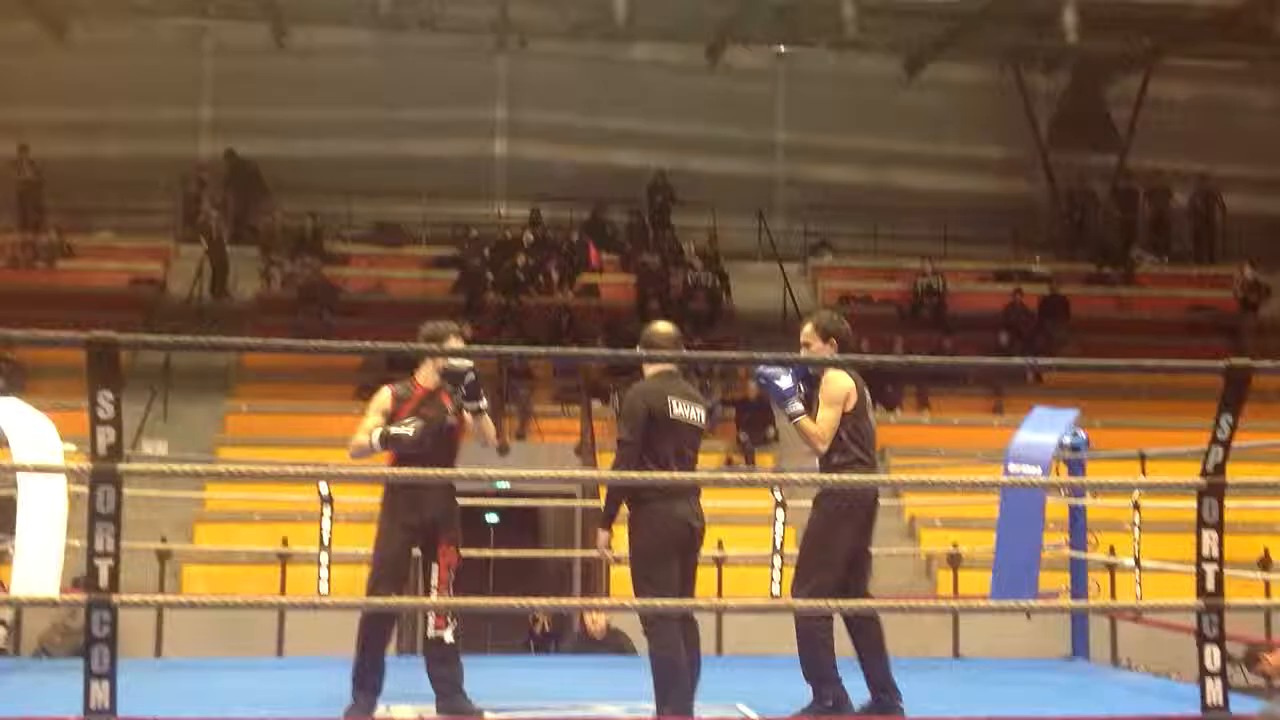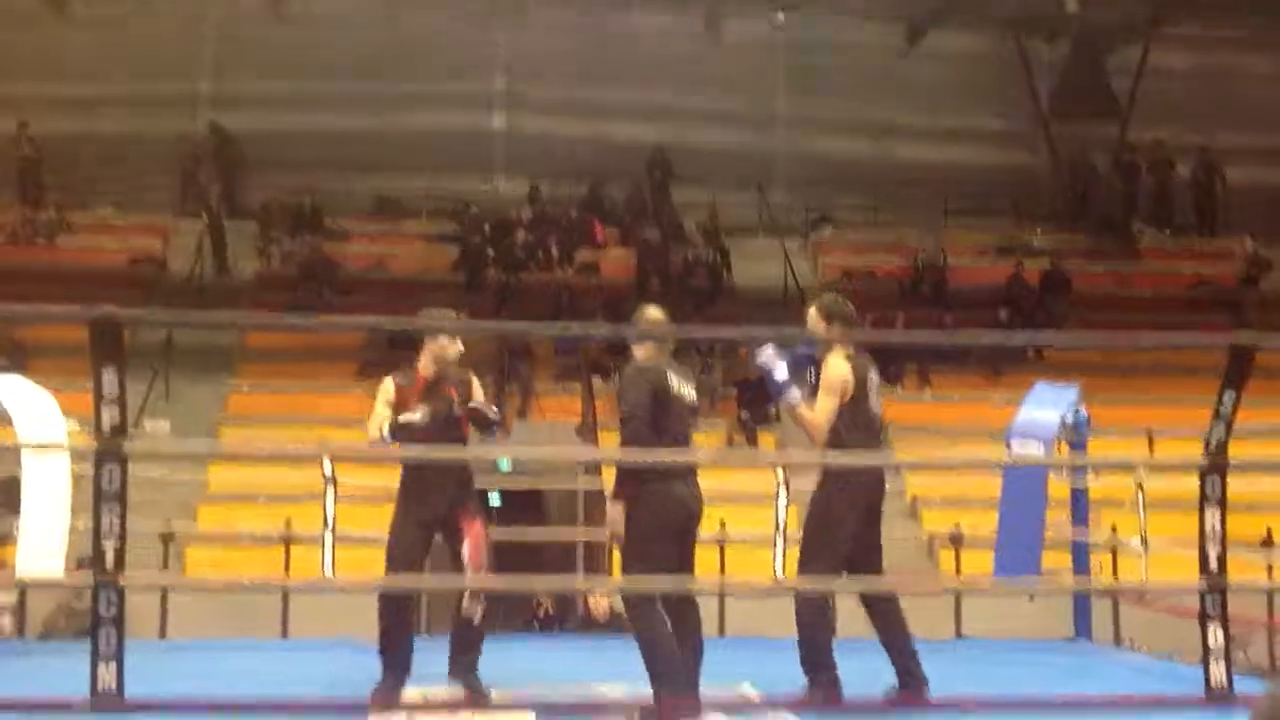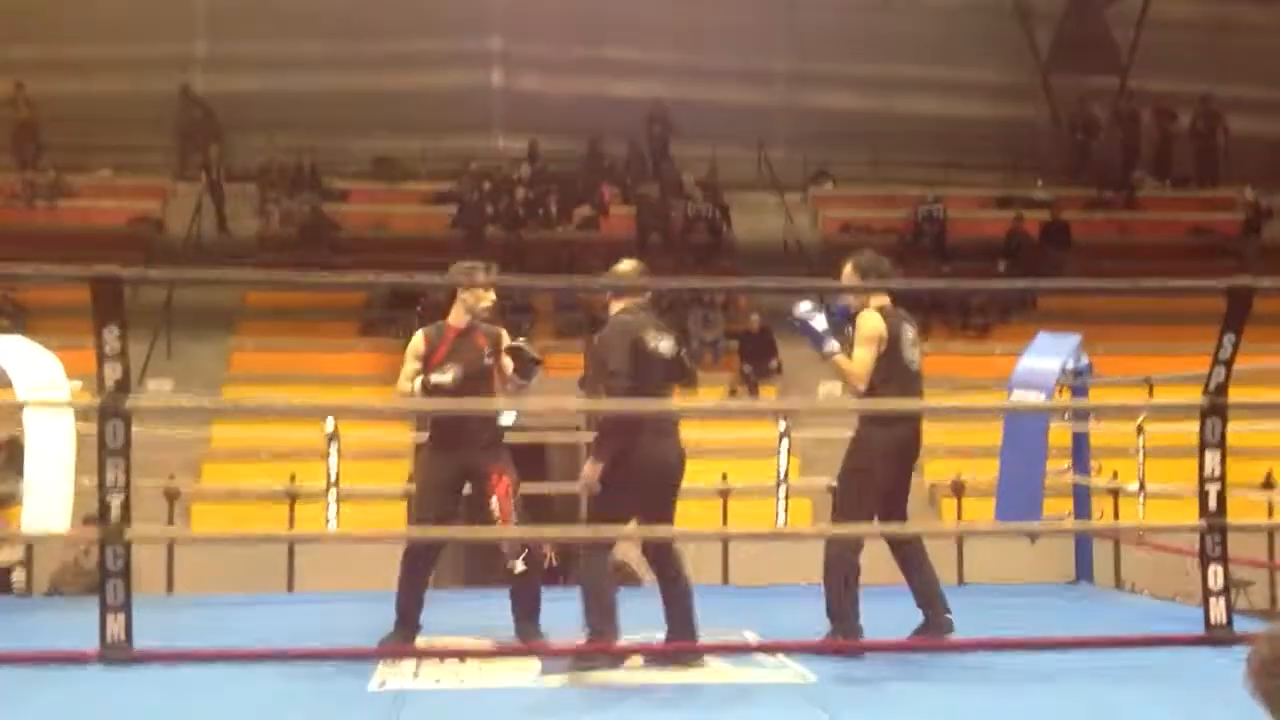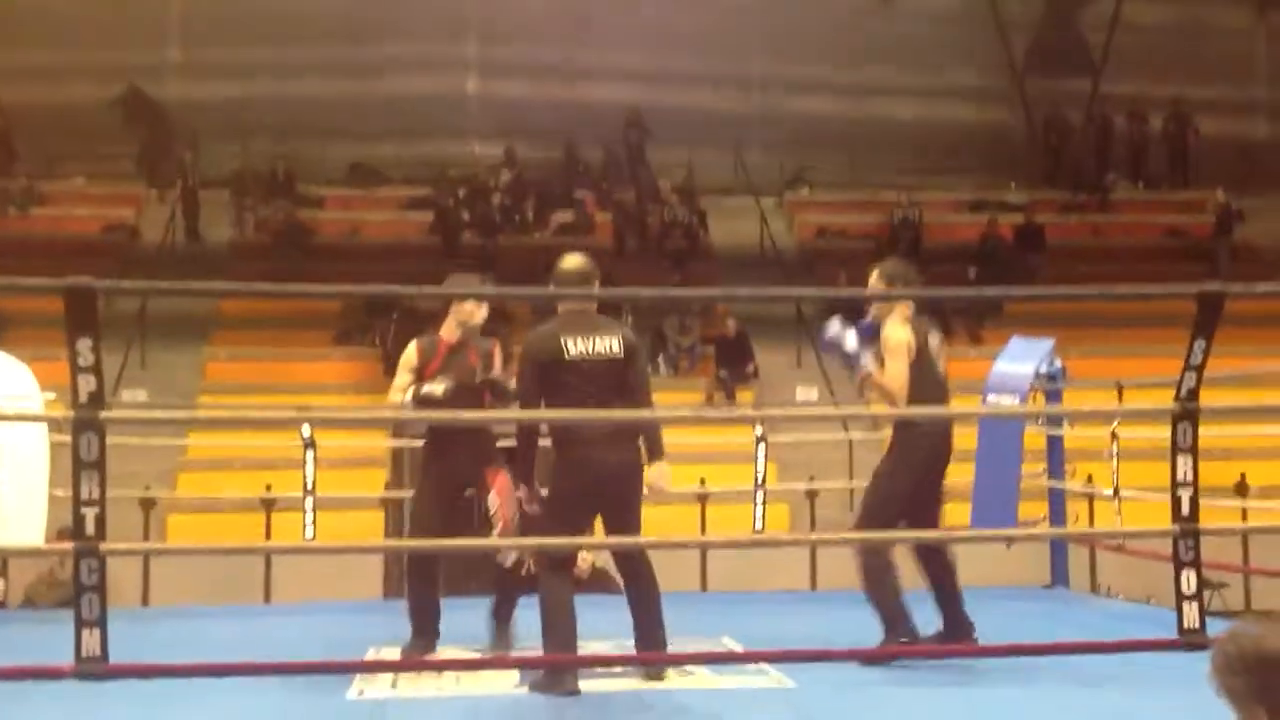
dt=0.3s
person 1, frame 1
left shoulder: (642, 394)
right shoulder: (697, 400)
left elbow: (626, 463)
left wrist: (606, 522)
left hip: (655, 513)
right hip: (690, 513)
left knee: (659, 616)
right knee: (681, 613)
person 1, frame 2
left shoulder: (640, 372)
right shoulder: (682, 378)
left elbow: (635, 437)
left wrist: (619, 496)
left hip: (655, 494)
right hip: (687, 493)
left knee: (640, 597)
right knee: (679, 595)
person 1, frame 3
left shoulder: (617, 330)
right shoulder: (663, 332)
left elbow: (616, 396)
right elbow: (687, 379)
left wrist: (597, 455)
left hip: (634, 452)
right hip: (668, 450)
left knee: (596, 546)
right knee: (661, 546)
left ankle: (602, 642)
right ankle: (682, 642)
person 1, frame 4
left shoulder: (541, 340)
right shoulder: (622, 334)
left elbow: (528, 414)
right elbow: (641, 401)
left wrist: (522, 475)
right wrist: (656, 458)
left hip: (576, 462)
right hip: (623, 459)
left knee: (555, 564)
right knee: (631, 554)
left ankle: (561, 670)
right ankle: (654, 654)
person 2, frame 1
left shoulder: (835, 379)
right shoulder: (850, 381)
left elbow: (819, 441)
right elbow: (831, 432)
left wrist: (788, 401)
right wrist: (800, 389)
left hip: (843, 494)
right hip: (860, 494)
left knee: (810, 593)
right knee: (854, 595)
person 2, frame 2
left shoulder: (836, 366)
right shoulder: (862, 365)
left elbow: (819, 432)
left wrist: (785, 389)
left hip: (845, 479)
right hip: (868, 479)
left knee: (813, 581)
right knee: (871, 581)
left ankle: (823, 683)
right ankle: (912, 680)
person 2, frame 3
left shoulder: (869, 319)
right shoulder: (902, 320)
left elbow: (858, 382)
left wrist: (825, 340)
right wrist: (842, 329)
left hip: (881, 431)
right hip: (905, 431)
left knee: (846, 529)
right knee: (895, 522)
left ankle: (844, 629)
right ankle: (936, 613)
person 2, frame 4
left shoulder: (895, 330)
right shoulder: (925, 328)
left elbow: (897, 396)
left wrist: (863, 362)
right wrist: (873, 355)
left hip: (915, 442)
right hip: (935, 441)
left knee: (872, 534)
right knee: (924, 535)
left ankle: (900, 633)
right ankle: (958, 627)
person 3, frame 1
left shoulder: (458, 396)
right shoulder: (391, 396)
left elbow: (490, 442)
right elbow: (355, 449)
left wrist: (474, 395)
right wrist: (384, 437)
left hip: (442, 506)
right hip: (400, 504)
left knee: (442, 599)
right knee: (382, 599)
person 3, frame 2
left shoulder: (466, 383)
right shoulder: (395, 386)
left elbow: (490, 434)
right elbow: (370, 441)
left wrist: (488, 419)
right wrist: (396, 426)
left hip: (459, 493)
right hip: (416, 494)
left knee: (476, 576)
right knee: (397, 587)
left ankle: (465, 668)
right ankle: (393, 675)
person 3, frame 3
left shoulder: (497, 337)
right shoulder: (426, 339)
left elbow: (511, 387)
right elbow: (402, 391)
left wrist: (526, 368)
right wrist: (427, 384)
left hip: (488, 445)
right hip: (442, 447)
right knee: (422, 539)
left ankle: (528, 625)
right ankle: (405, 625)
person 3, frame 4
left shoulder: (489, 351)
right shoulder: (419, 351)
left elbow: (498, 400)
right elbow: (393, 402)
left wrist: (504, 392)
right wrist: (419, 396)
left hip: (482, 453)
right hip: (439, 457)
left knee: (507, 522)
right knee: (424, 548)
right ankle: (423, 634)
